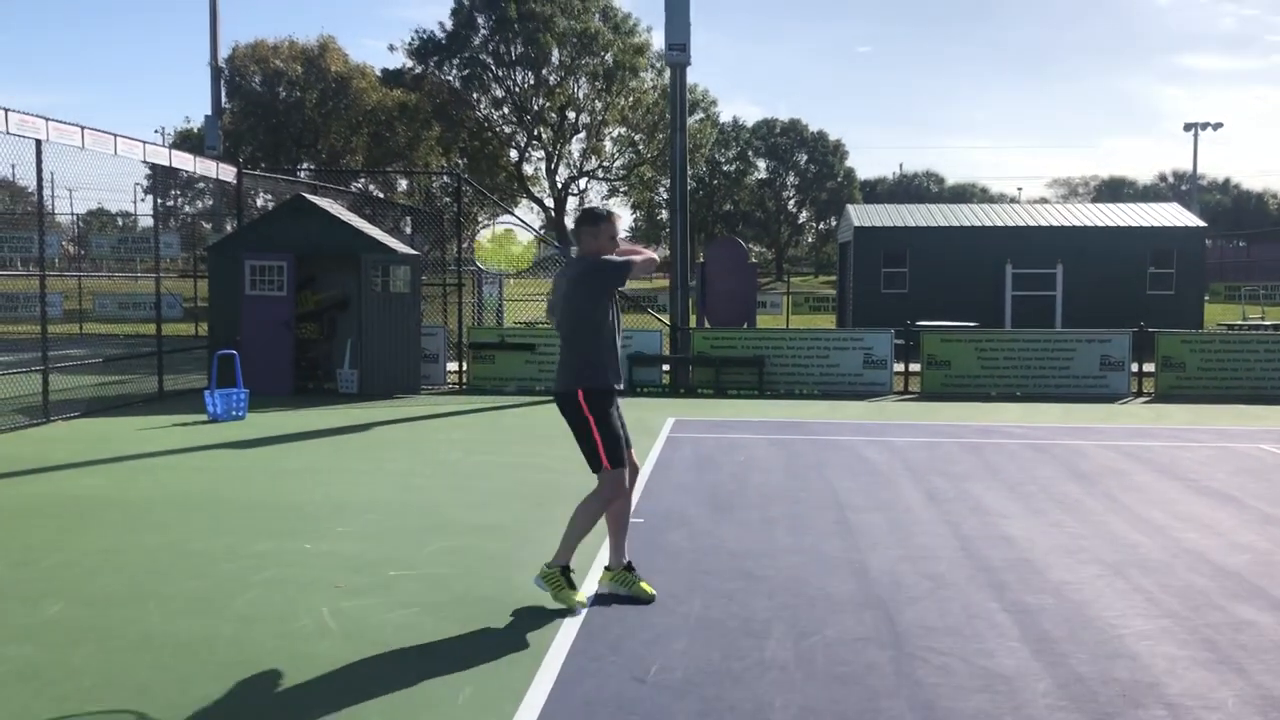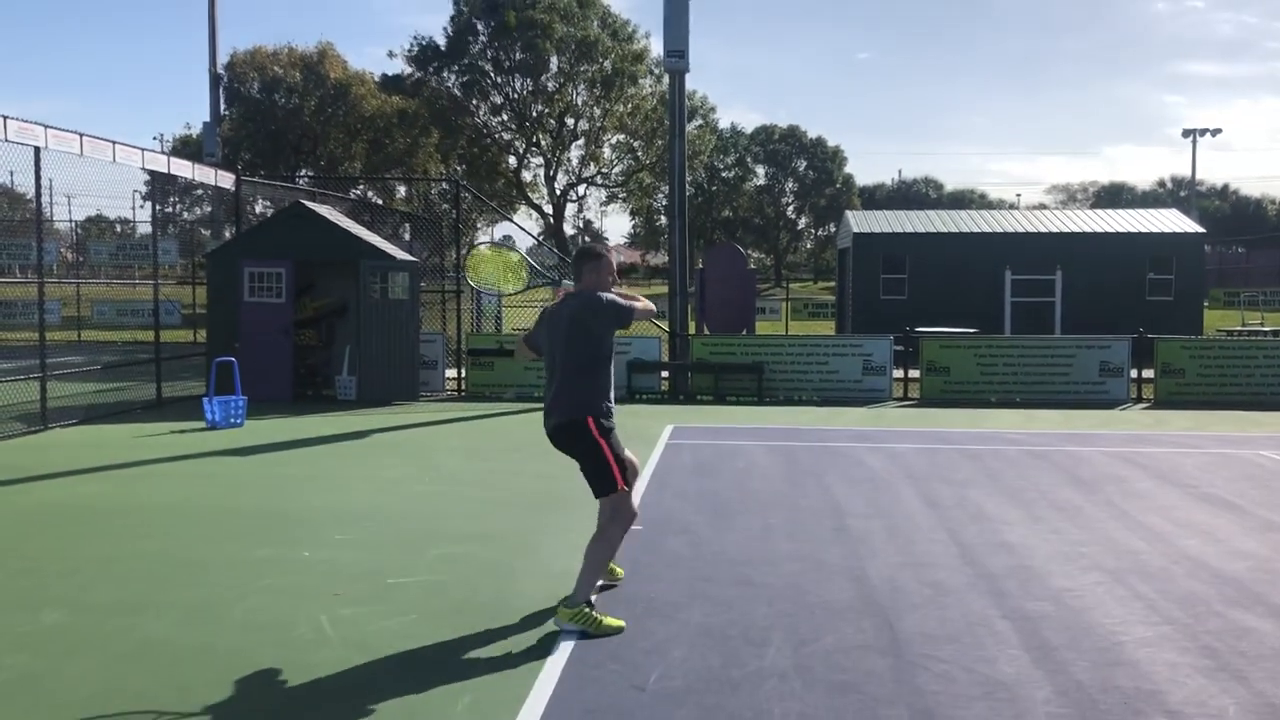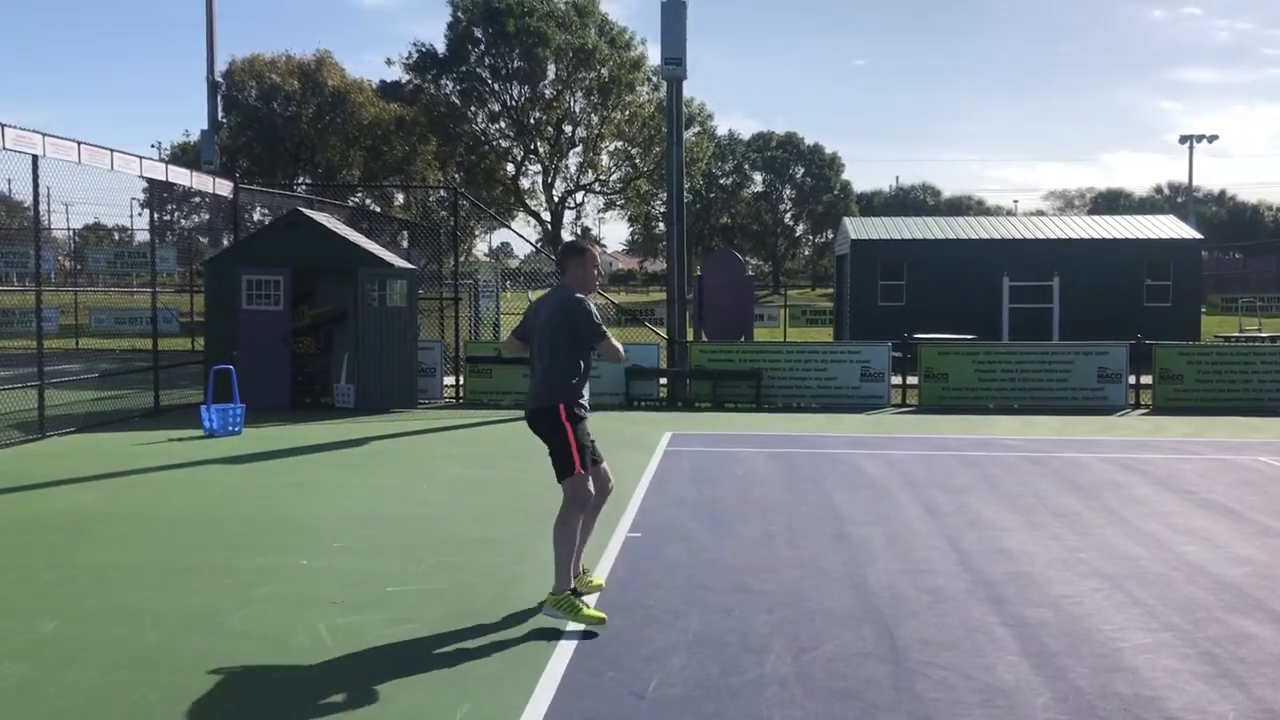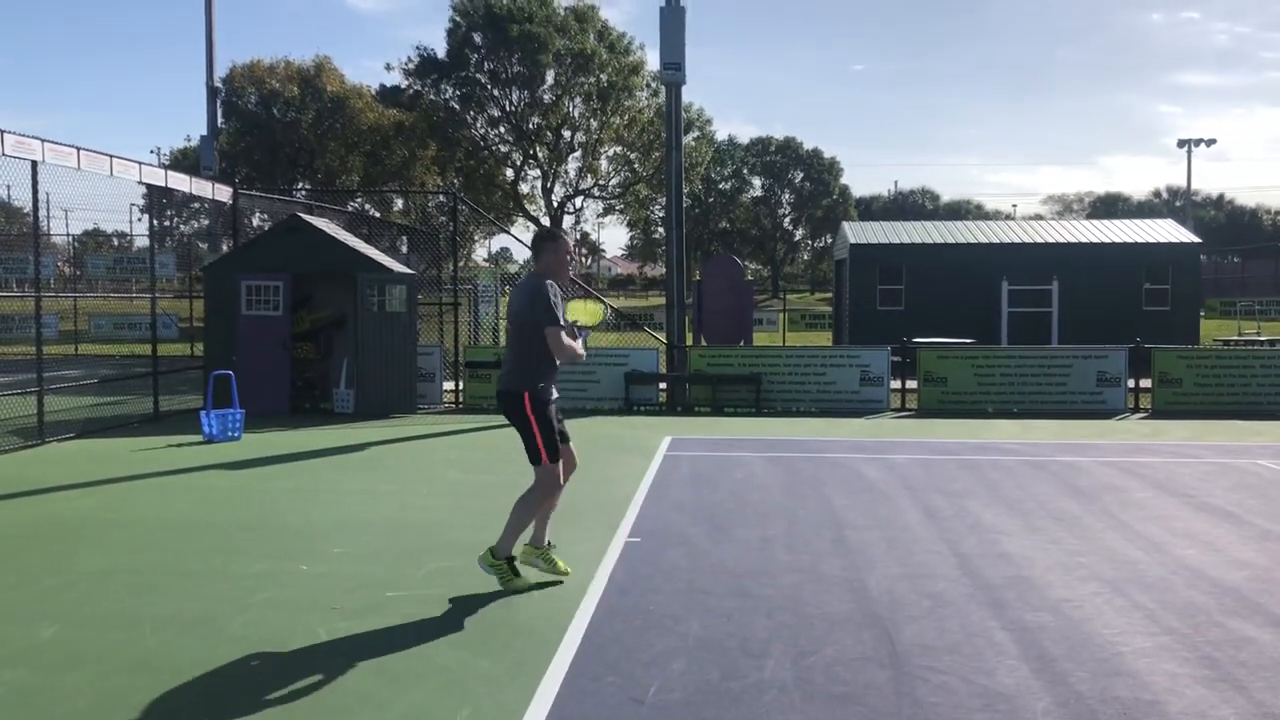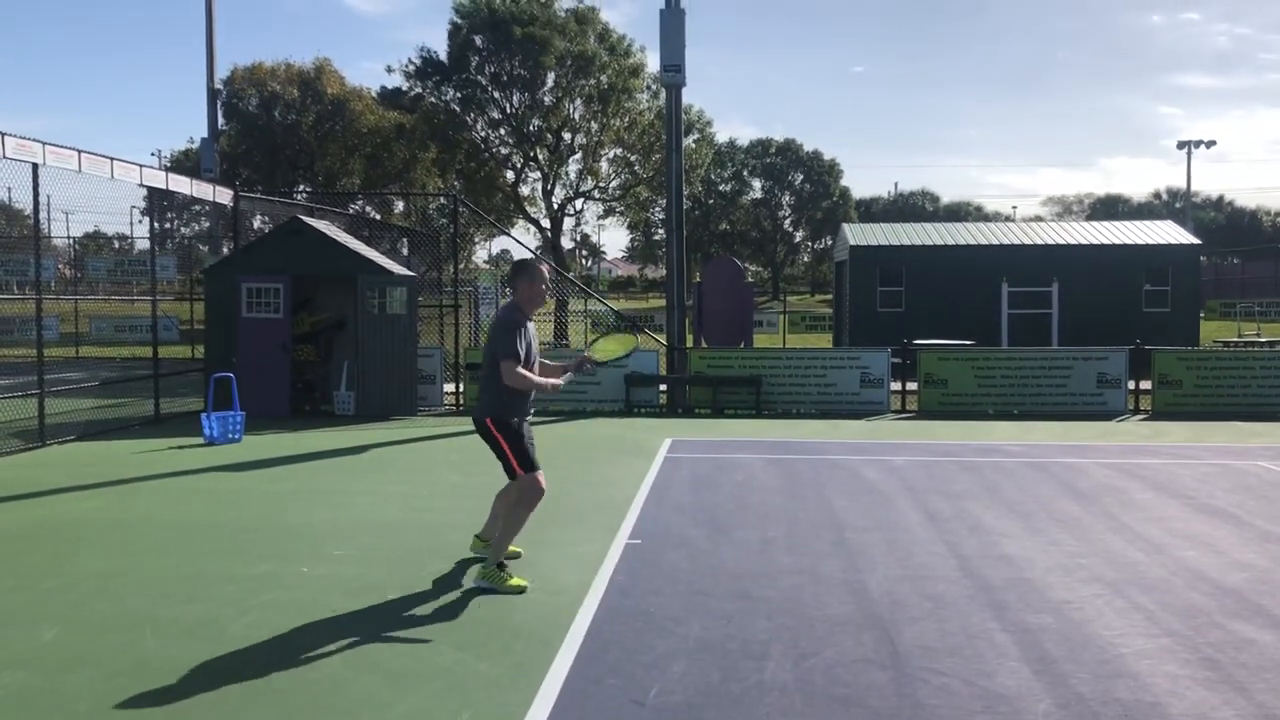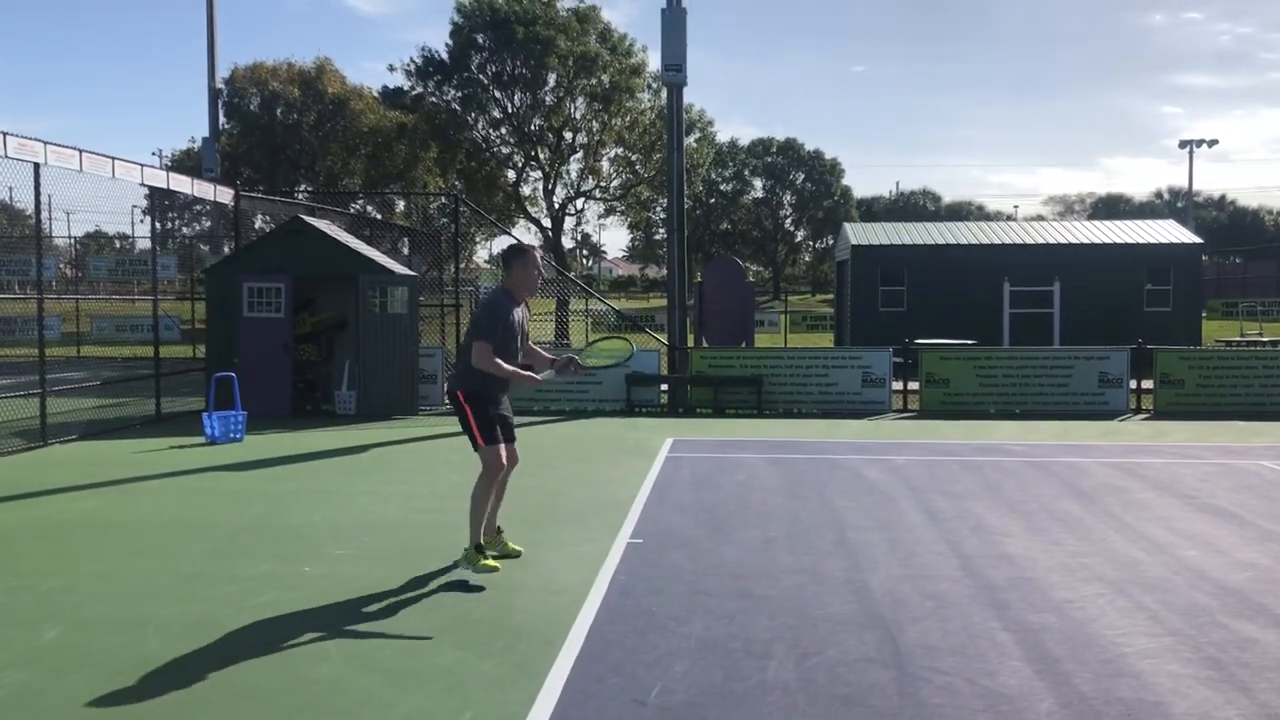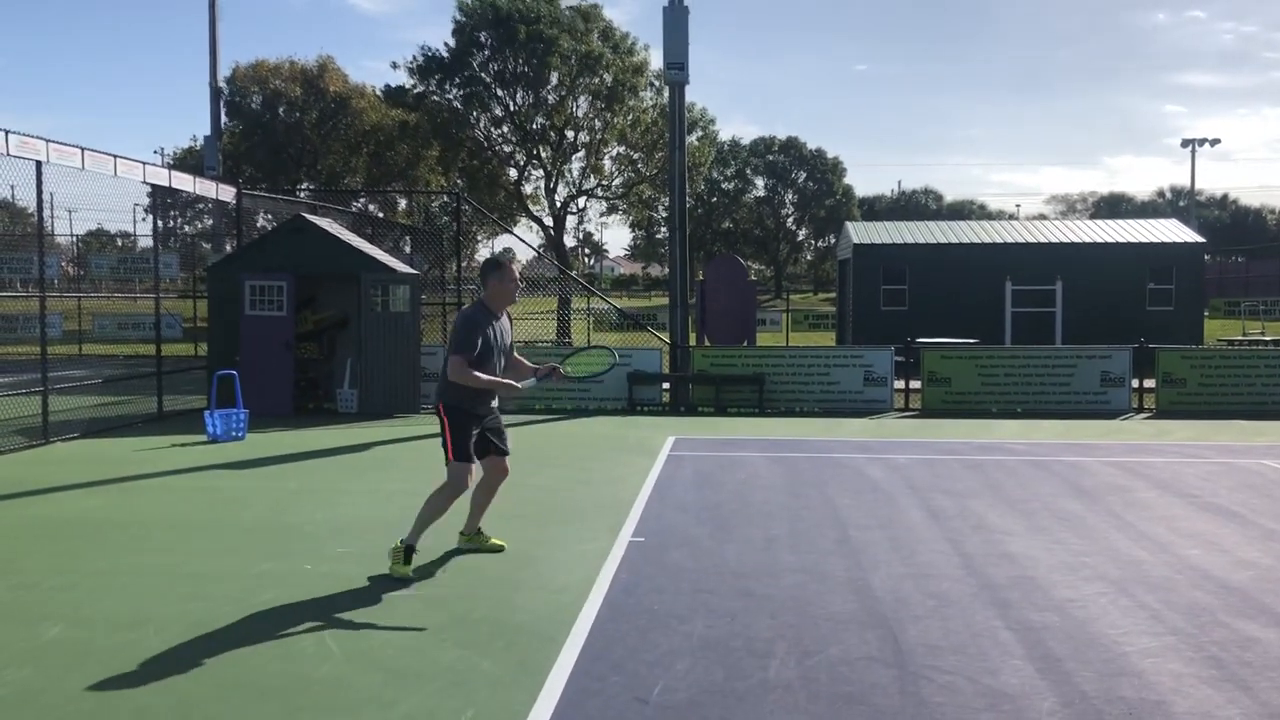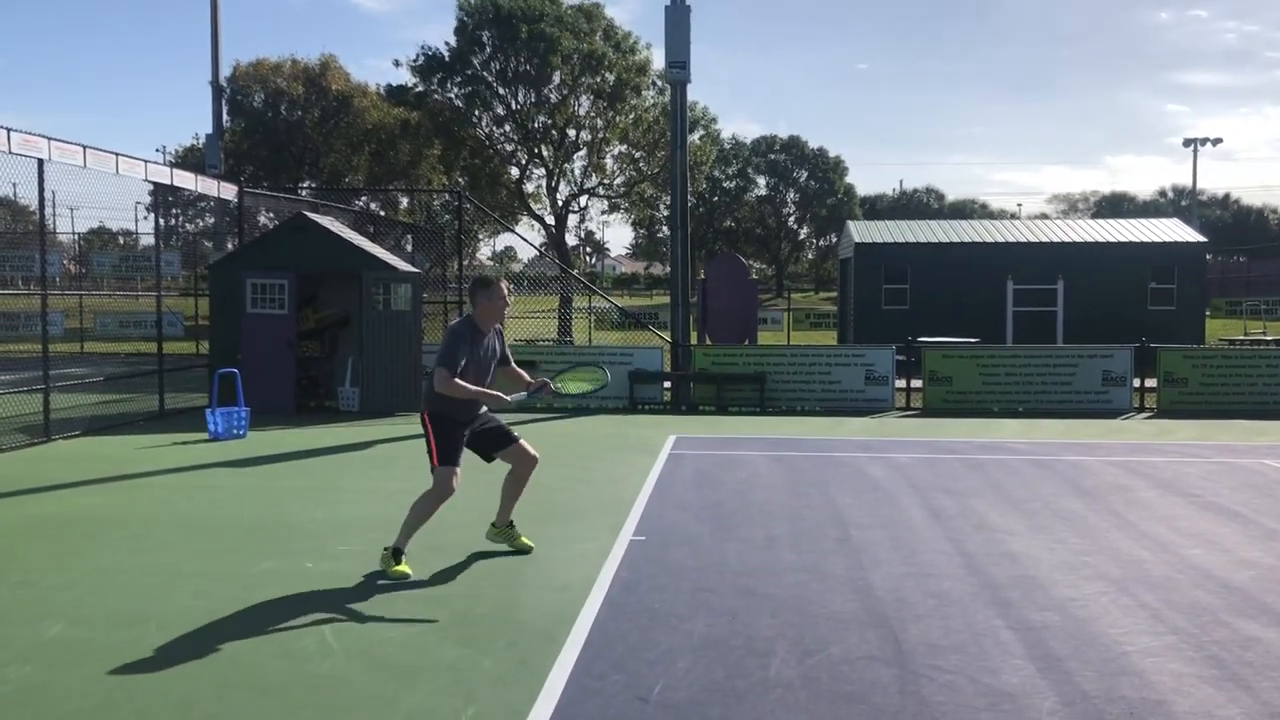
dt=0.2s
person 1, frame 1
left shoulder: (568, 274)
right shoulder: (593, 268)
left elbow: (552, 314)
right elbow: (650, 261)
right wrist: (623, 252)
left hip: (595, 389)
right hip: (585, 391)
left knee: (629, 471)
right knee: (612, 486)
left ankle: (617, 569)
right ankle: (556, 568)
person 1, frame 2
left shoulder: (553, 312)
right shoulder: (598, 304)
left elbow: (524, 351)
right elbow: (648, 309)
right wrist: (611, 289)
left hip: (562, 421)
right hip: (584, 419)
left knee: (629, 469)
right knee: (621, 510)
left ankle: (599, 562)
right ankle: (576, 605)
person 1, frame 3
left shoulder: (542, 305)
right shoulder: (578, 303)
left elbow: (511, 347)
right elbow: (616, 354)
right wrist: (598, 345)
left hip: (545, 408)
right hip: (559, 408)
left knee: (601, 484)
right knee: (579, 494)
left ankle: (572, 571)
right ankle: (561, 594)
person 1, frame 4
left shoulder: (526, 288)
right shoulder: (545, 289)
right elbow: (562, 348)
left wrist: (566, 338)
right wrist: (578, 347)
left hip: (535, 393)
right hip: (527, 394)
left knee: (567, 464)
right knee: (549, 481)
left ankle: (537, 546)
right ankle: (499, 555)
person 1, frame 5
left shoulder: (521, 320)
right shoulder: (511, 322)
left elbow: (529, 367)
right elbow: (511, 375)
left wrist: (568, 367)
right wrist: (551, 382)
left hip: (512, 415)
right hip: (496, 417)
left knee: (524, 482)
right knee: (533, 488)
left ankle: (486, 538)
right ankle: (491, 568)
person 1, frame 6
left shoulder: (520, 306)
right shoulder: (496, 305)
left elbow: (523, 349)
right elbow: (480, 358)
left wrist: (555, 361)
right wrist: (521, 376)
left hip: (495, 392)
right hip: (470, 391)
left knee: (508, 461)
right knee: (496, 464)
left ankle: (490, 533)
right ankle: (474, 550)
person 1, frame 7
left shoulder: (503, 317)
right shoulder: (472, 319)
left elbow: (509, 357)
right elbow: (456, 372)
left wrist: (536, 370)
right wrist: (499, 384)
left hip: (485, 406)
right hip: (455, 407)
left knee: (499, 470)
right knee: (459, 482)
left ankle: (471, 532)
right ankle: (406, 546)
person 1, frame 8
left shoulder: (496, 333)
right shoulder: (460, 334)
left elbow: (508, 367)
right elbow: (441, 383)
left wrist: (530, 383)
right wrist: (486, 394)
left hip: (477, 414)
right hip: (443, 417)
left knee: (528, 460)
right knee: (446, 485)
left ankle: (501, 526)
right ankle: (395, 551)
